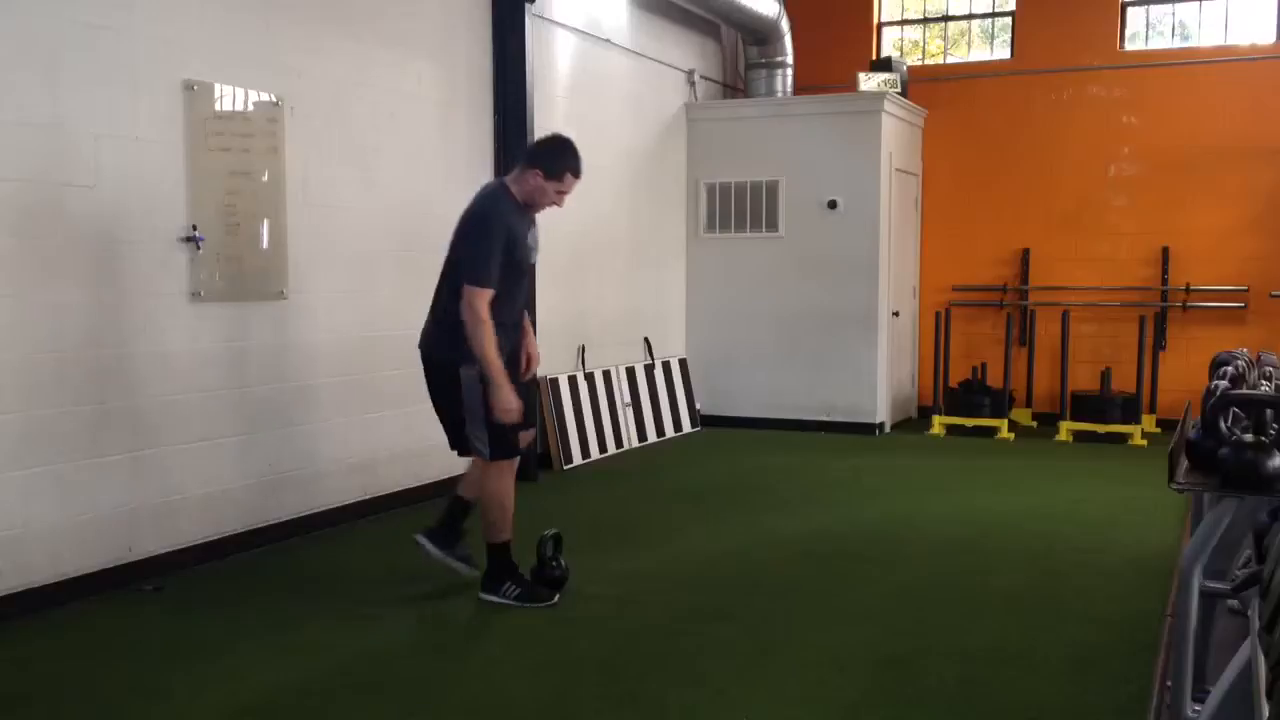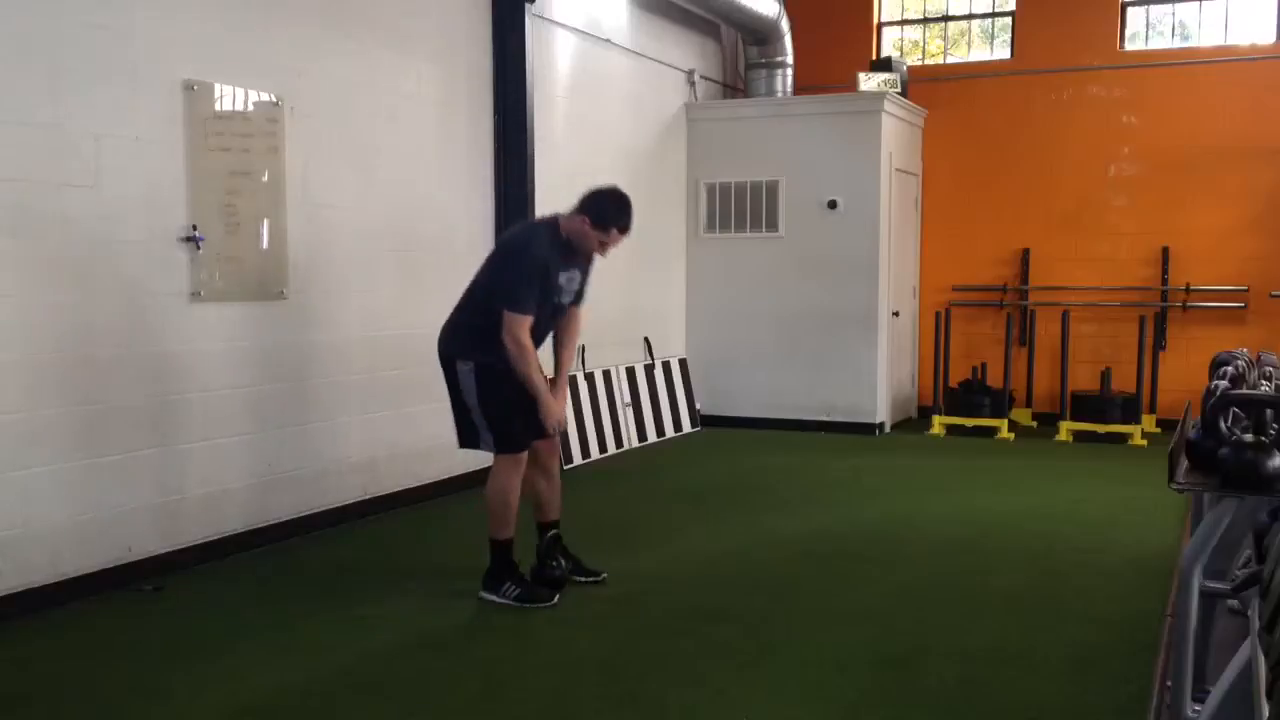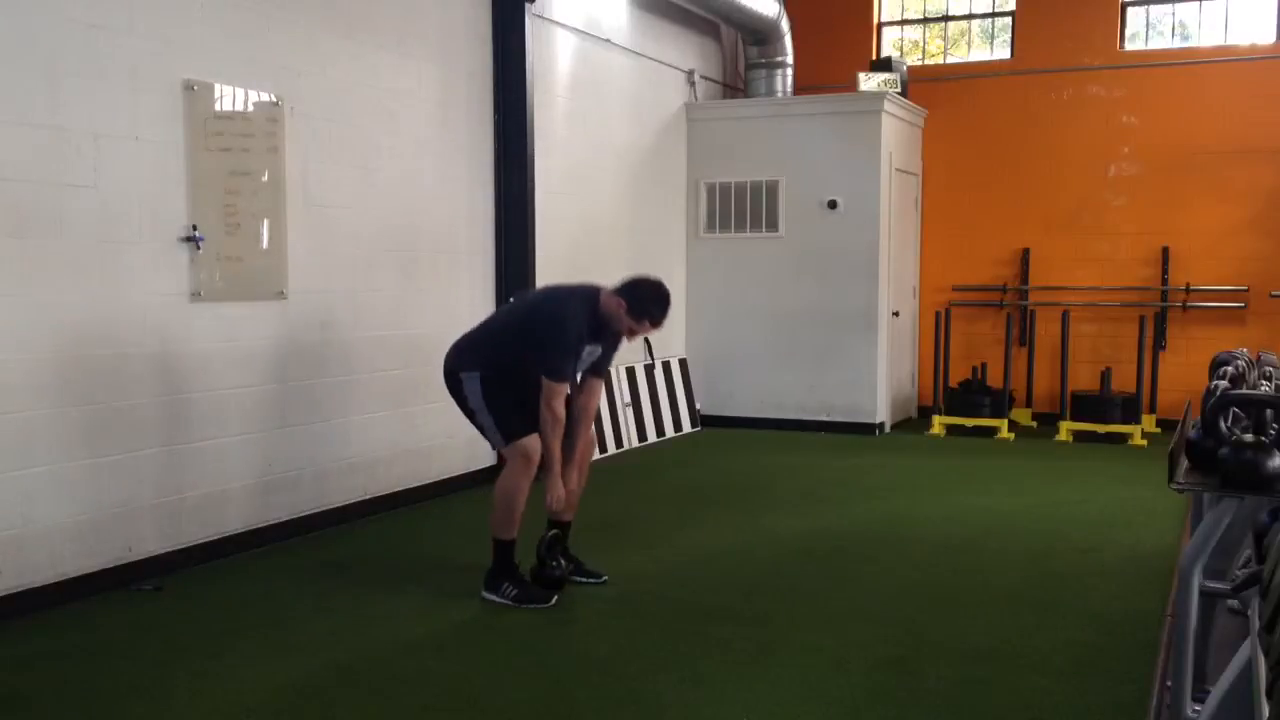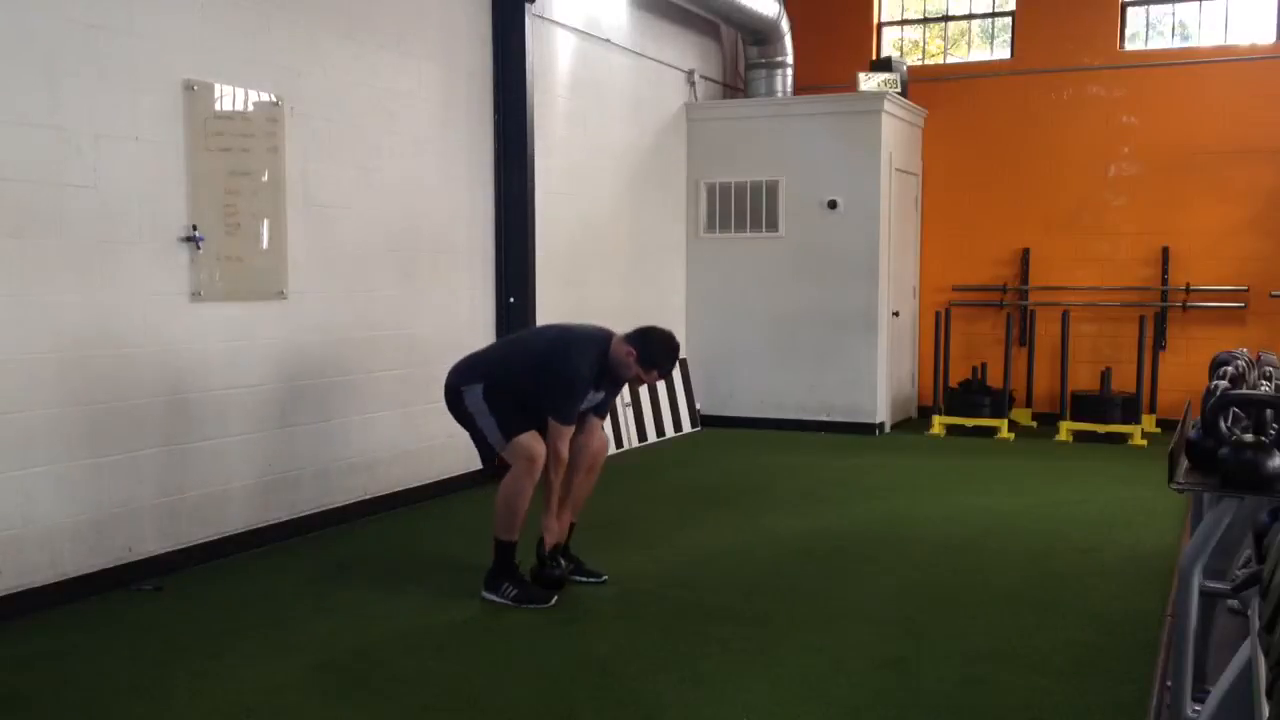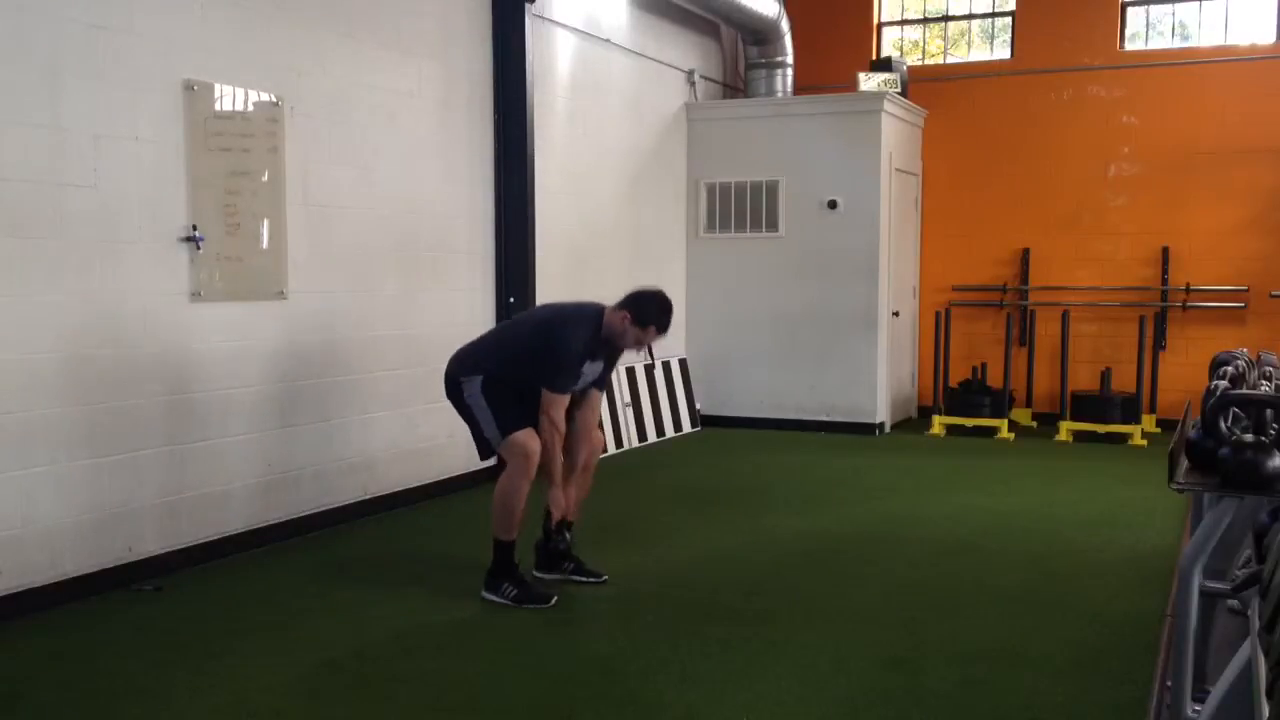
dt=0.3s
person 1, frame 1
left shoulder: (519, 209)
right shoulder: (492, 216)
right elbow: (474, 307)
left wrist: (526, 334)
right wrist: (499, 384)
left hip: (493, 349)
right hip: (464, 355)
left knee: (516, 440)
right knee: (500, 456)
left ankle: (446, 531)
right ankle: (500, 576)
person 1, frame 2
left shoulder: (580, 253)
right shoulder: (530, 248)
left elbow: (569, 318)
right elbow: (514, 334)
left wrist: (560, 388)
right wrist: (544, 399)
left hip: (513, 353)
right hip: (475, 355)
left knee: (546, 447)
right knee: (513, 453)
left ankle: (551, 554)
right ankle: (499, 574)
person 1, frame 3
left shoulder: (610, 324)
right shoulder: (567, 317)
left elbow: (588, 394)
right elbow: (552, 405)
left wrist: (572, 469)
right wrist: (555, 477)
left hip: (522, 375)
right hip: (477, 370)
left knee: (584, 444)
right knee: (528, 452)
left ankle: (556, 551)
right ankle: (500, 574)
person 1, frame 4
left shoulder: (613, 363)
right shoulder: (576, 362)
left elbow: (586, 437)
right elbow: (557, 447)
left wrist: (566, 509)
right wrist: (551, 515)
right hip: (476, 388)
left knee: (598, 446)
right knee: (531, 454)
left ankle: (558, 552)
right ankle: (501, 575)
person 1, frame 5
left shoulder: (610, 339)
right shoulder: (570, 335)
left elbow: (586, 411)
right elbow: (551, 418)
left wrist: (571, 485)
right wrist: (555, 487)
left hip: (521, 383)
right hip: (476, 378)
left knee: (592, 443)
right knee: (526, 450)
left ankle: (557, 552)
right ankle: (501, 574)
